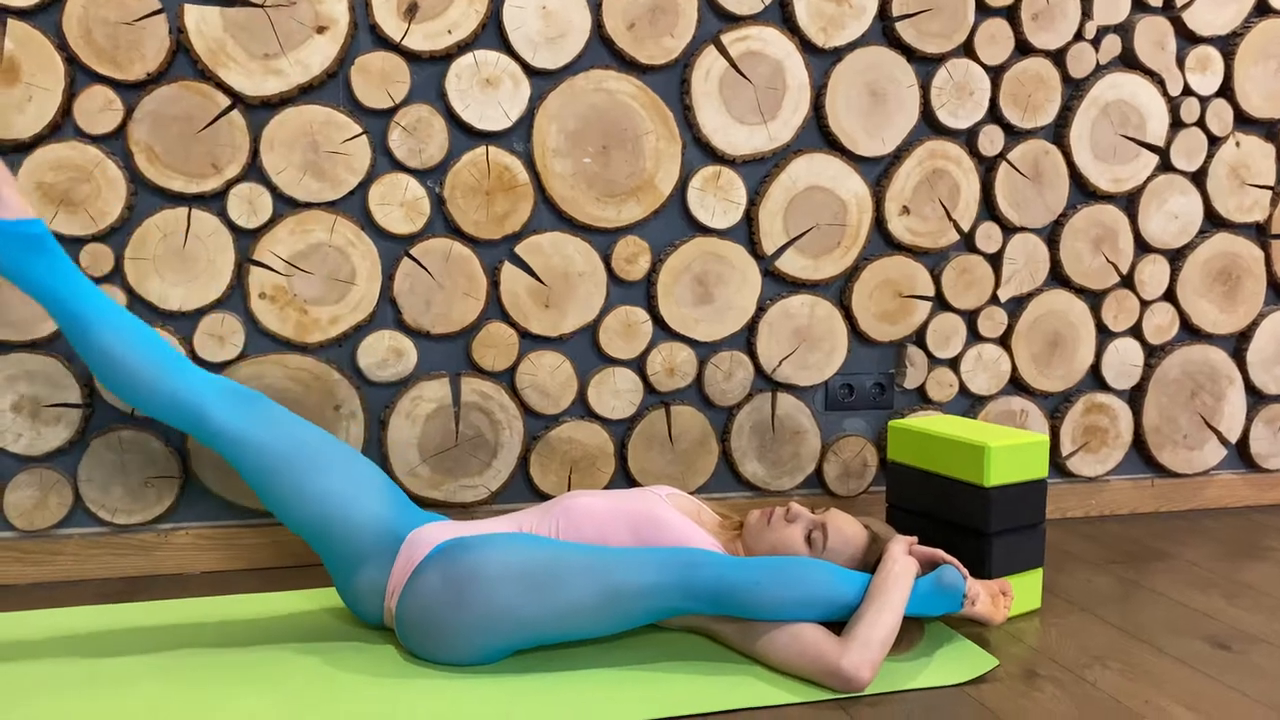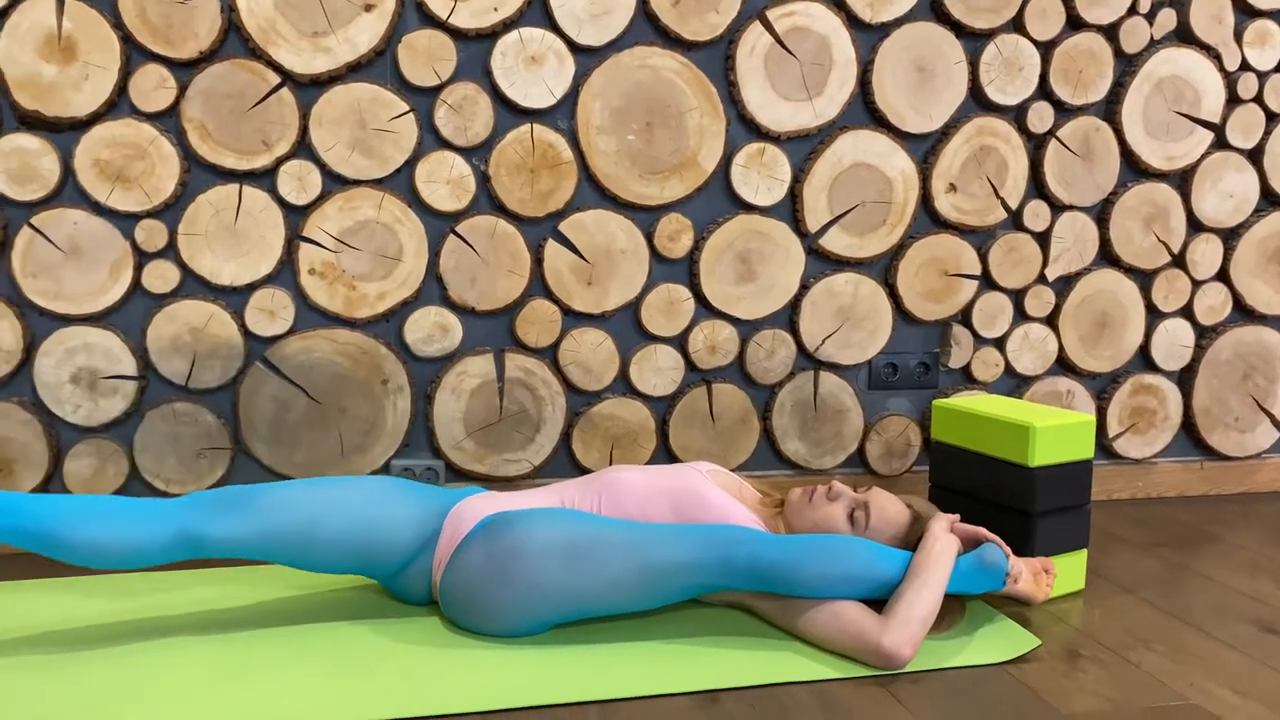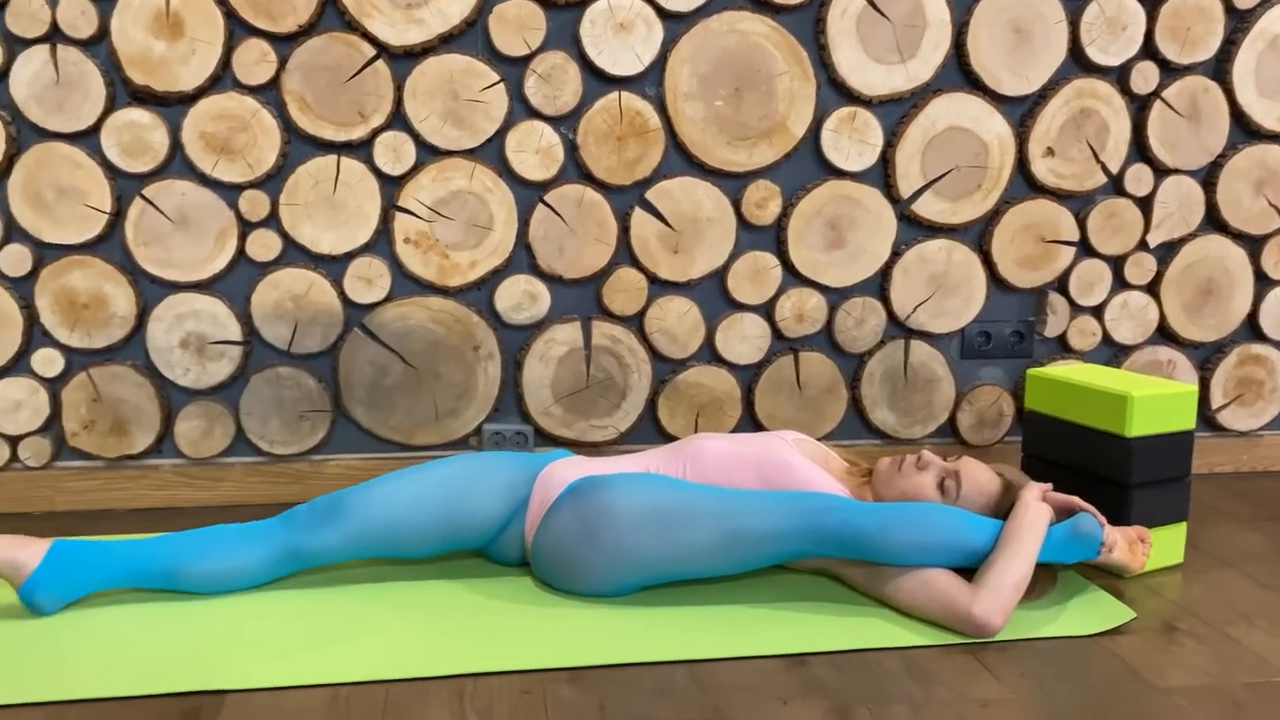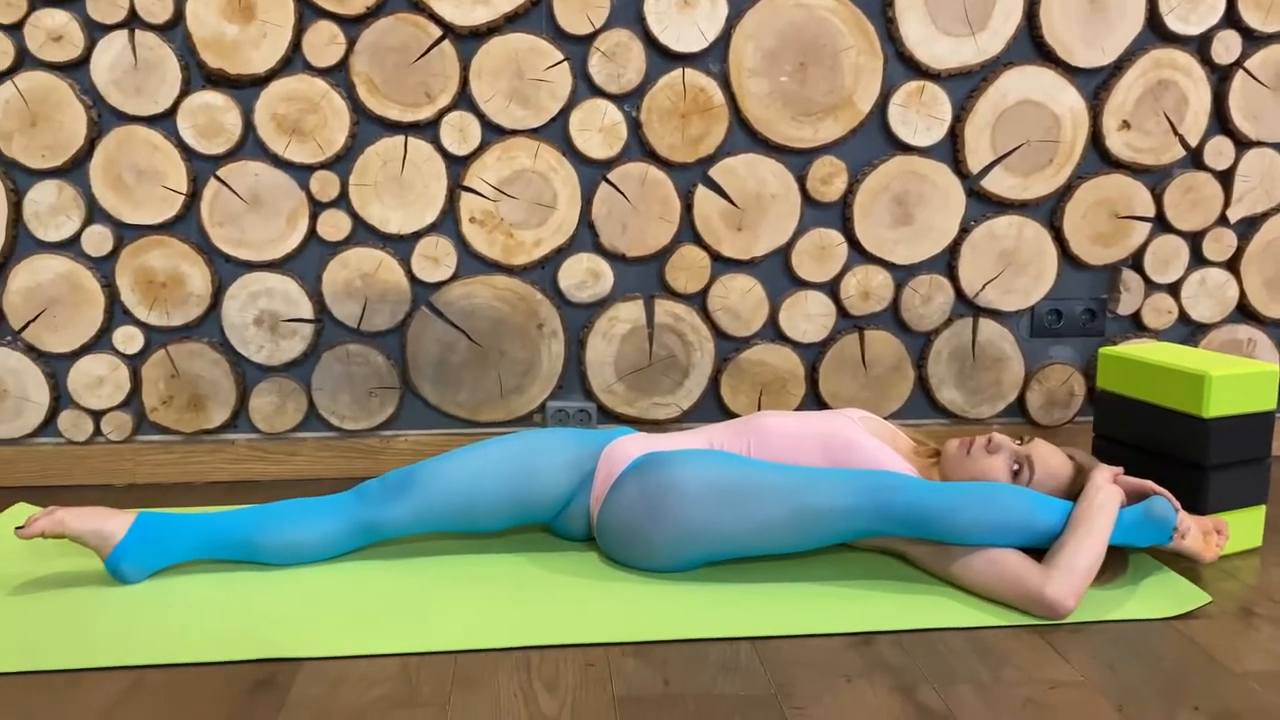
dt=0.7s
person 1, frame 1
left shoulder: (731, 600)
right shoulder: (702, 525)
left elbow: (854, 668)
left wrist: (904, 580)
left hip: (455, 603)
right hip: (413, 558)
person 1, frame 2
left shoulder: (775, 567)
right shoulder: (733, 487)
left elbow: (892, 642)
left wrist: (945, 553)
left hip: (496, 575)
right hip: (454, 516)
right knee: (208, 515)
person 1, frame 3
left shoulder: (862, 535)
right shoulder: (821, 459)
left elbow: (982, 613)
left wrist: (1030, 523)
left hip: (588, 539)
right hip: (541, 484)
right knee: (306, 533)
person 1, frame 4
left shoulder: (930, 511)
right shoulder: (896, 437)
left elbow: (1050, 587)
left wrist: (1101, 503)
left hip: (654, 507)
right hip: (608, 460)
right knee: (381, 502)
right ankle: (149, 537)
